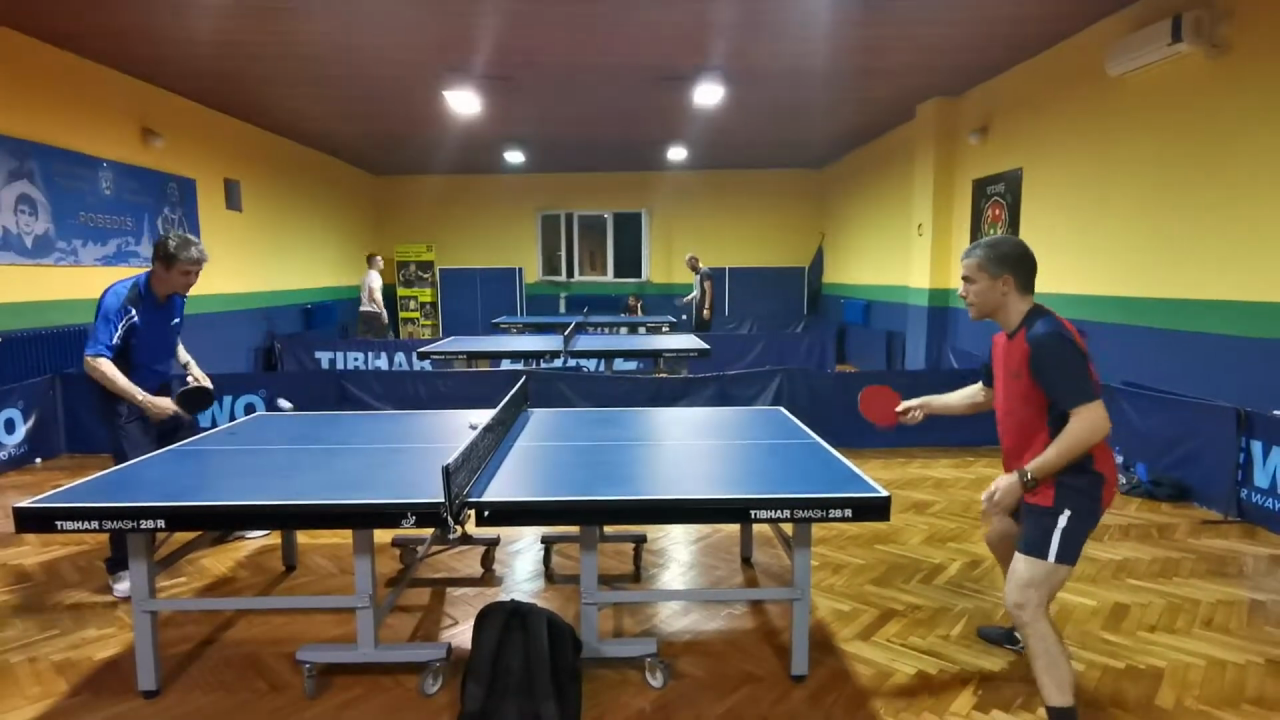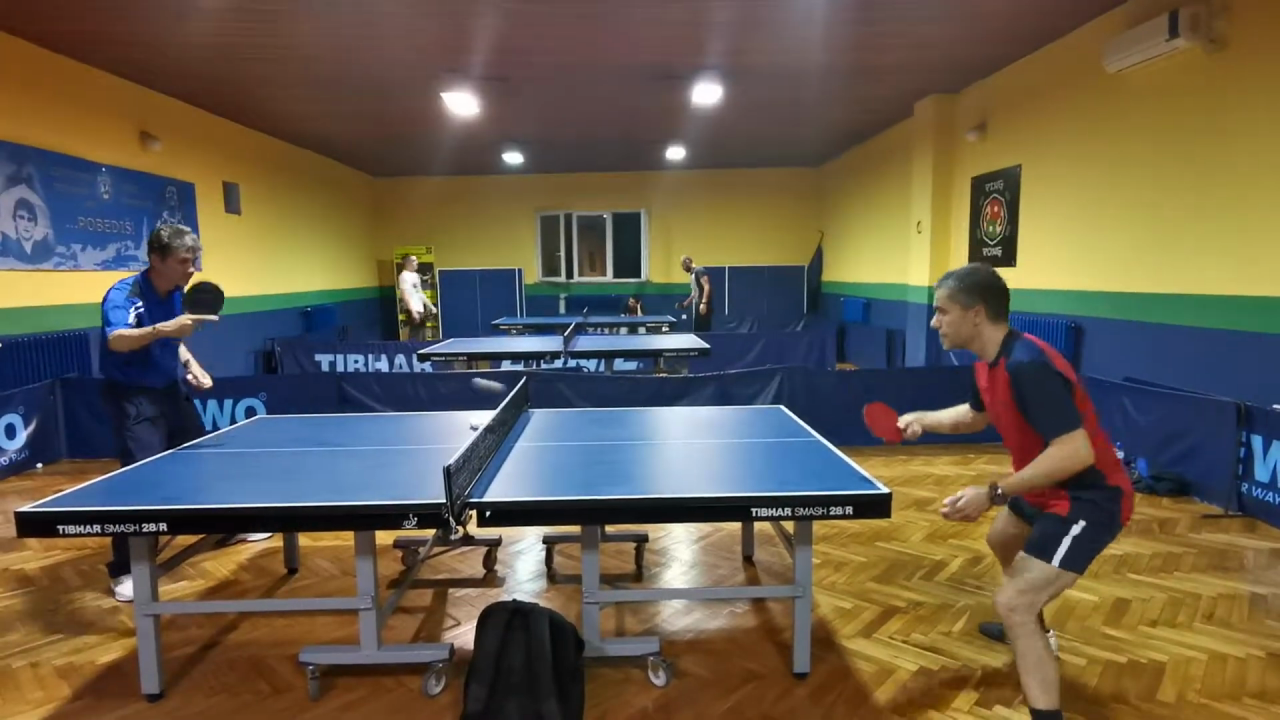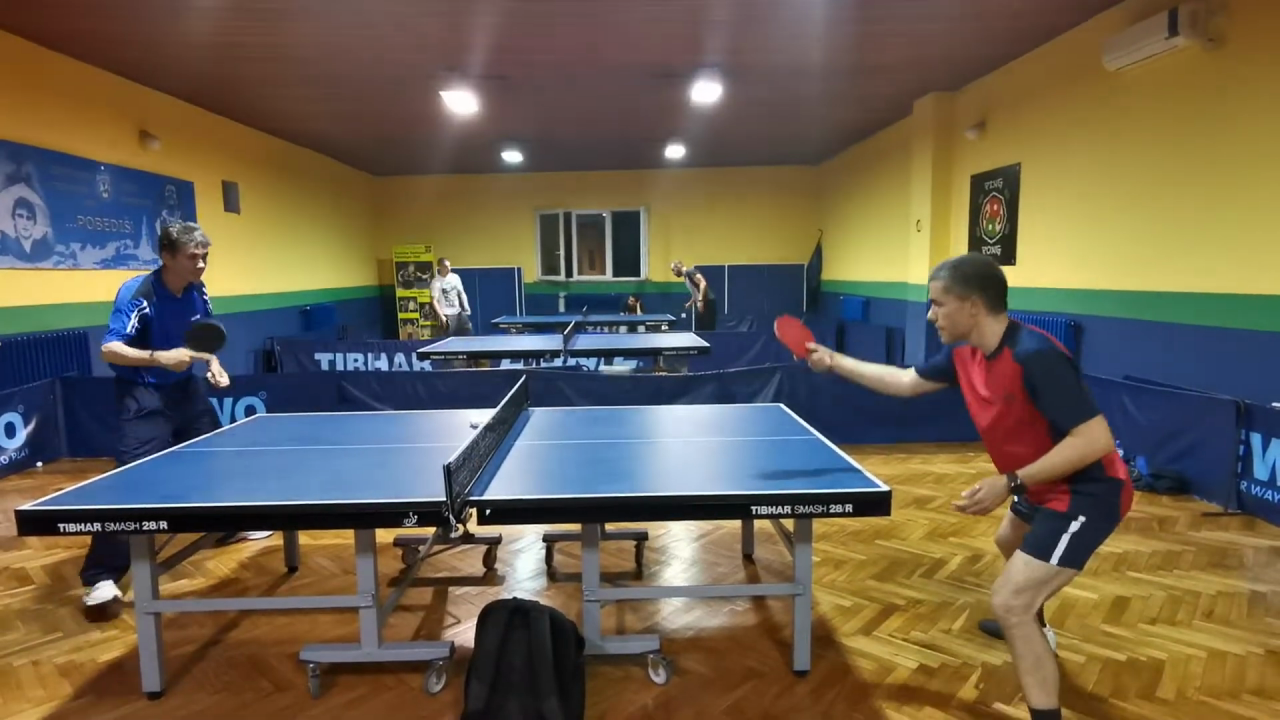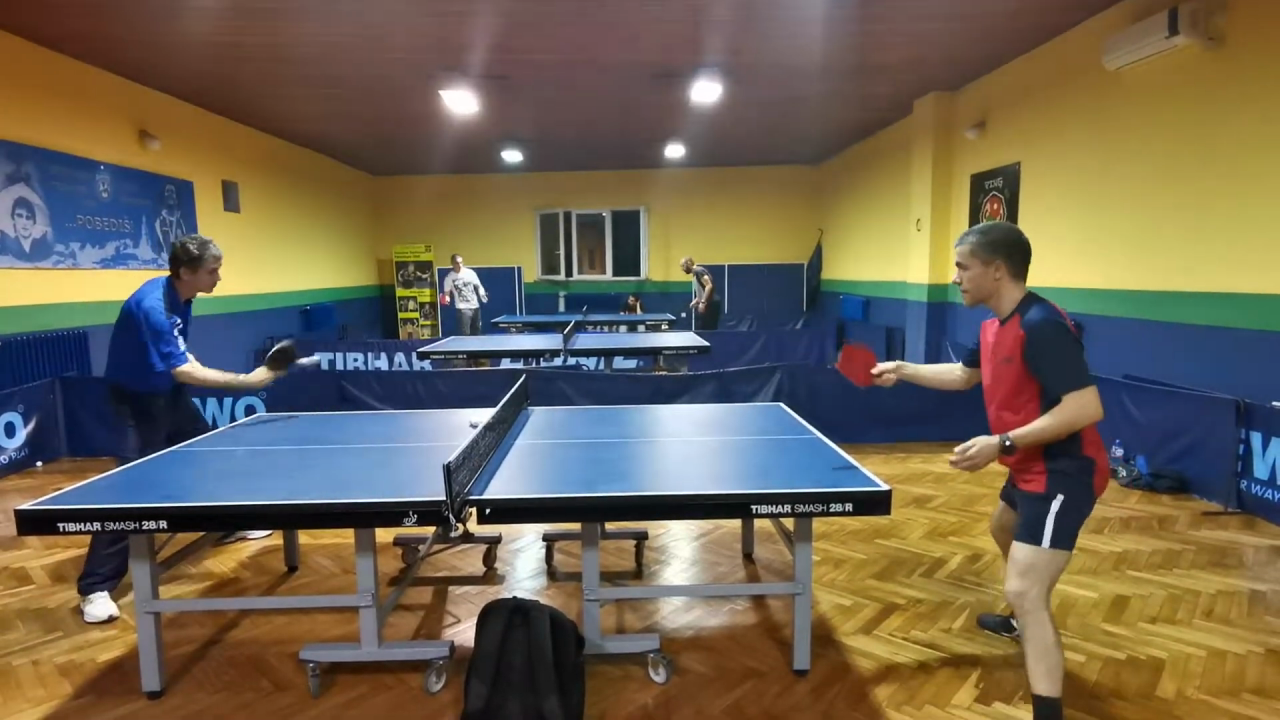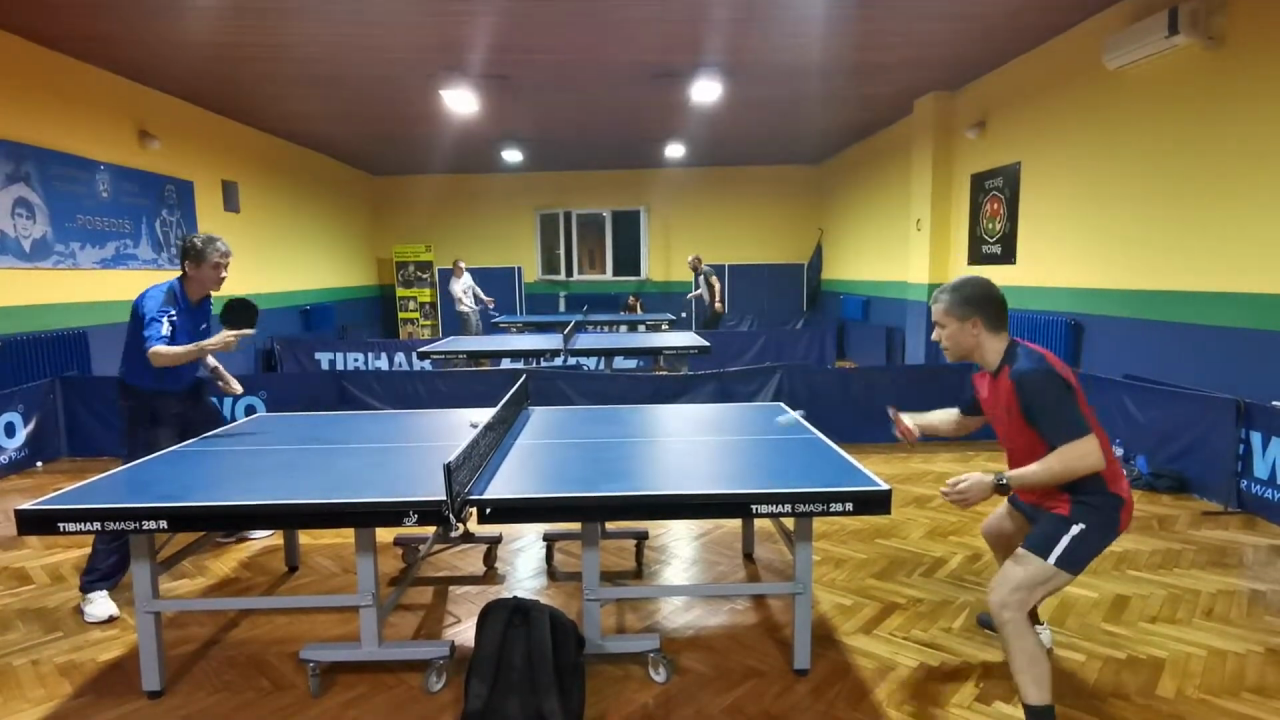
dt=0.4s
person 1, frame 1
left shoulder: (1048, 339)
right shoulder: (1006, 338)
left elbow: (1094, 423)
right elbow: (985, 394)
left wrist: (1021, 477)
right wrist: (926, 404)
left hip: (1070, 487)
right hip: (1039, 480)
left knee: (1023, 601)
right knee: (1000, 539)
right ankle: (1026, 634)
person 1, frame 2
left shoulder: (1026, 365)
right shoulder: (989, 363)
left elbow: (1076, 452)
right elbow: (976, 415)
left wrist: (993, 493)
right wrist: (925, 420)
left hip: (1089, 500)
right hip: (1051, 489)
left knee: (1012, 602)
right knee: (1002, 540)
right ankle: (1032, 634)
person 1, frame 3
left shoulder: (1035, 356)
right shoulder: (965, 354)
left elbow: (1097, 439)
right elbow: (907, 381)
left wrist: (1010, 484)
right wrist: (836, 362)
left hip: (1087, 495)
right hip: (1048, 487)
left knee: (1009, 601)
right knee: (1010, 543)
right ankle: (1035, 632)
person 1, frame 4
left shoulder: (1041, 324)
right shoulder: (994, 326)
left elbow: (1087, 407)
right elbow: (964, 375)
left wrist: (1001, 443)
right wrist: (903, 369)
left hip: (1063, 474)
right hip: (1031, 468)
left knee: (1023, 590)
right knee: (1005, 533)
right ankle: (1022, 622)
person 1, frame 5
left shoulder: (1031, 373)
right shoulder: (988, 374)
left elbow: (1086, 456)
right elbow: (964, 419)
left wrist: (996, 483)
right wrist: (919, 421)
left hip: (1089, 505)
right hip: (1050, 495)
left knee: (1004, 601)
right knee: (996, 533)
right ankle: (1028, 628)
person 2, frame 1
left shoulder: (176, 298)
right shoulder: (120, 299)
right elbow: (94, 361)
left wrist: (191, 367)
right wrist: (145, 401)
left hip: (168, 394)
right hip: (127, 399)
right ankle: (121, 567)
person 2, frame 2
left shoulder: (177, 293)
right shoulder: (124, 294)
right elbow: (117, 340)
left wrist: (191, 363)
right wrist: (165, 330)
left hip: (172, 391)
right hip: (133, 397)
right ankle: (125, 570)
person 2, frame 3
left shoulder: (198, 291)
right shoulder: (135, 293)
right elbow: (109, 349)
left wrist: (213, 363)
right wrist: (159, 358)
left hip: (187, 389)
right hip: (144, 396)
right ankle: (100, 576)
person 2, frame 4
left shoulder: (180, 296)
right shoulder: (152, 306)
right elbow: (181, 370)
left wrist: (195, 365)
right wrist: (245, 380)
left hip: (169, 394)
right hip: (136, 400)
right ankle: (95, 588)
person 2, frame 5
left shoulder: (203, 302)
right shoulder: (156, 301)
right elbow: (157, 355)
left wrist: (220, 372)
right wrist: (208, 345)
left hip: (187, 394)
right hip: (147, 401)
right ankle: (96, 586)
